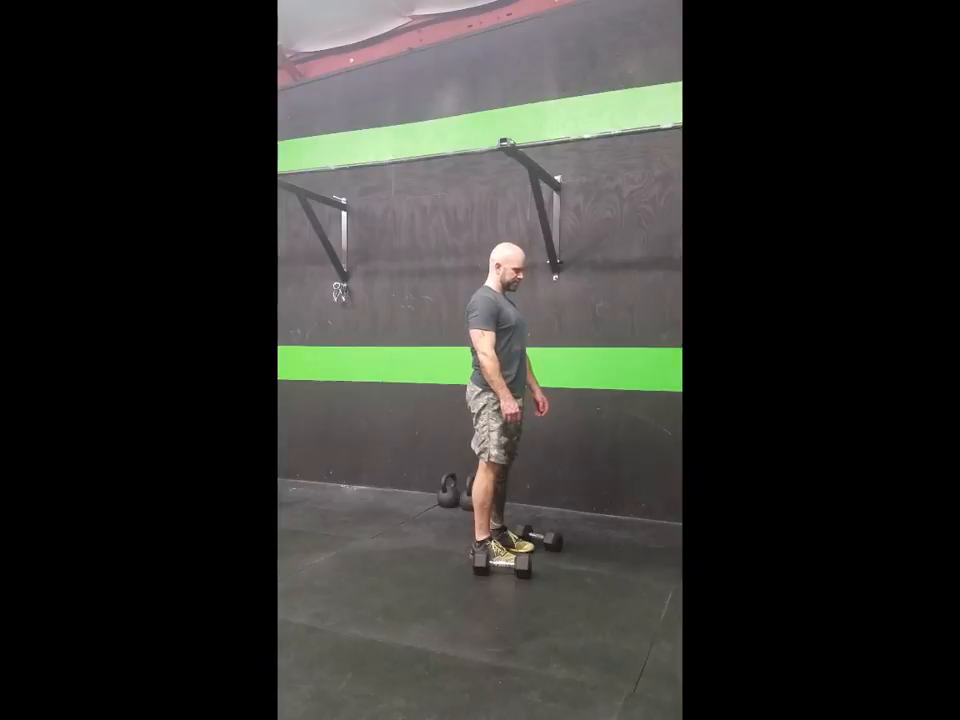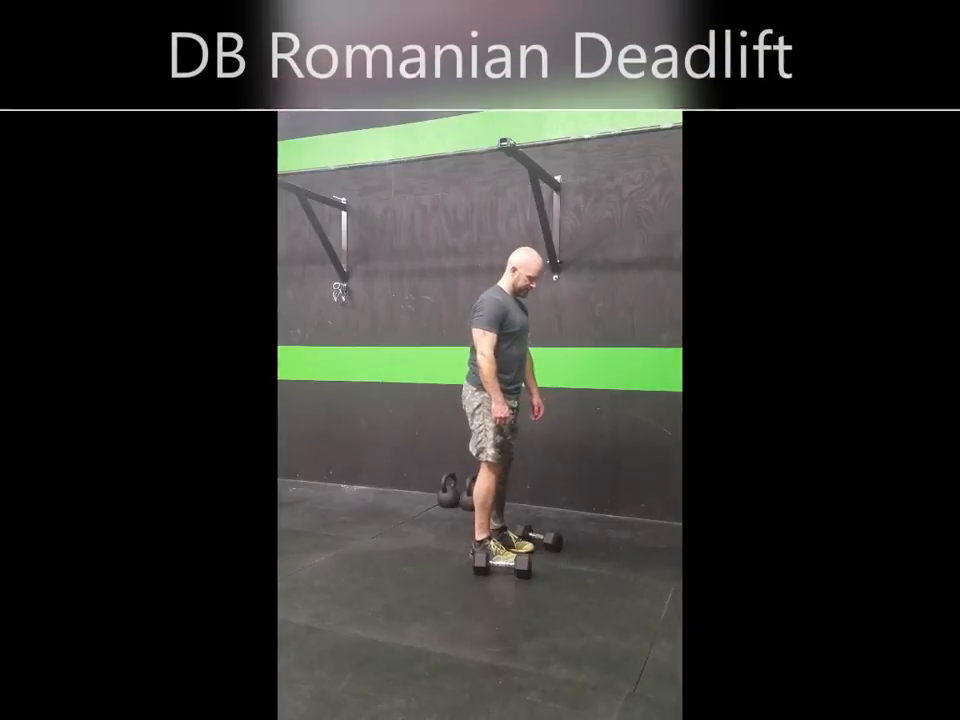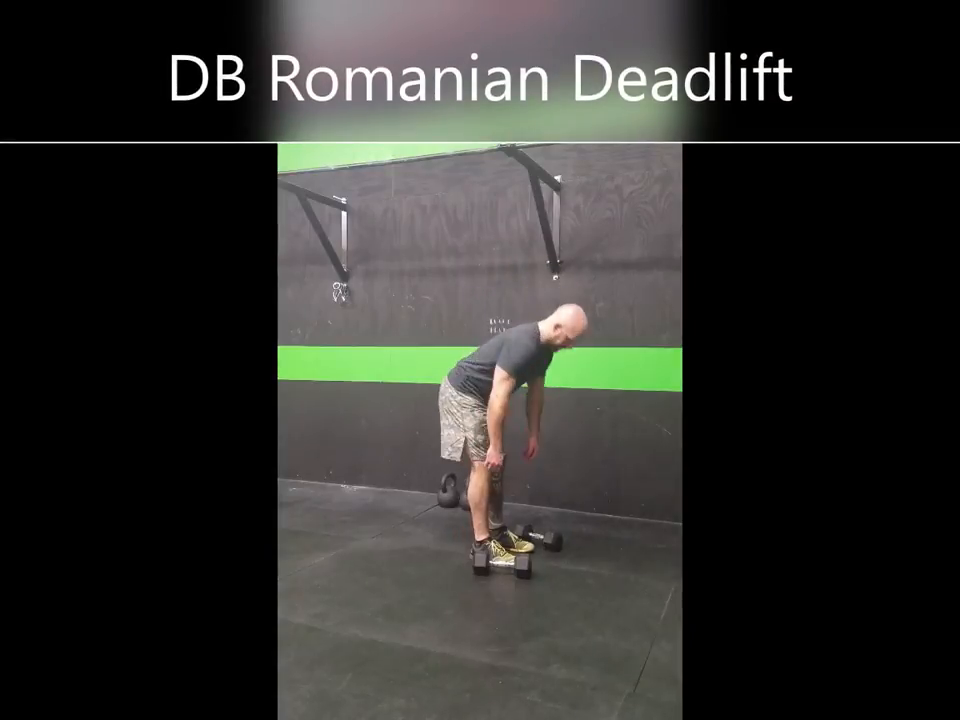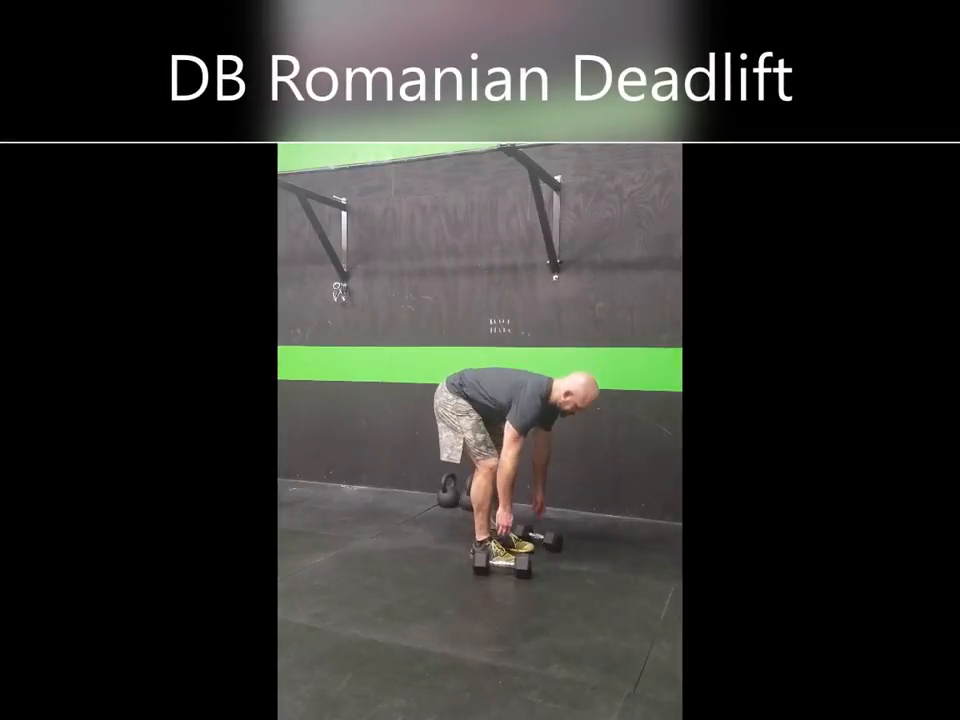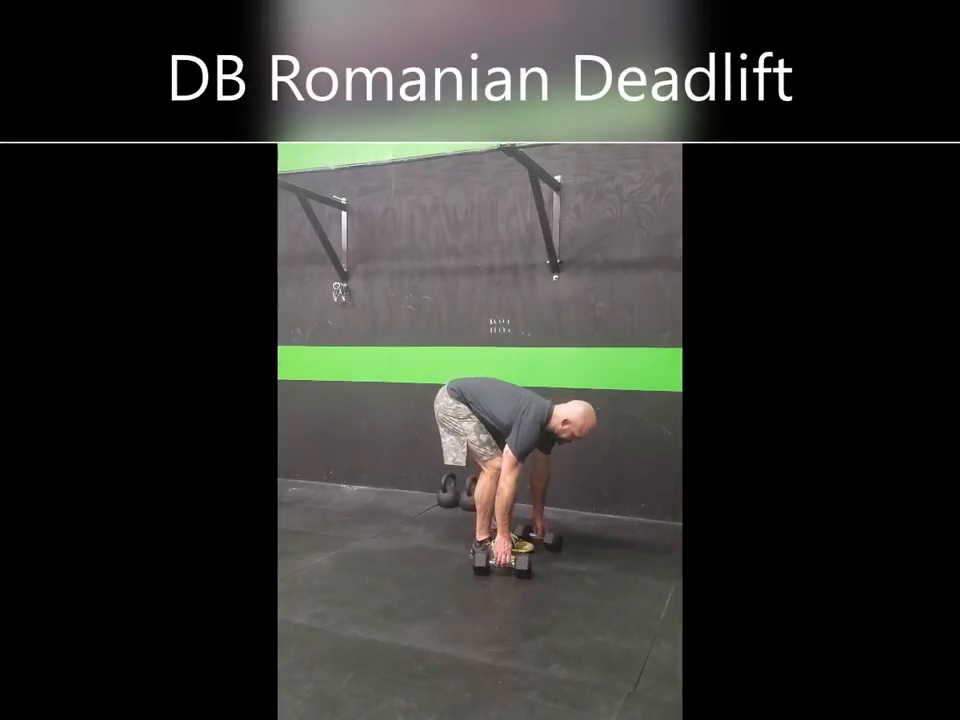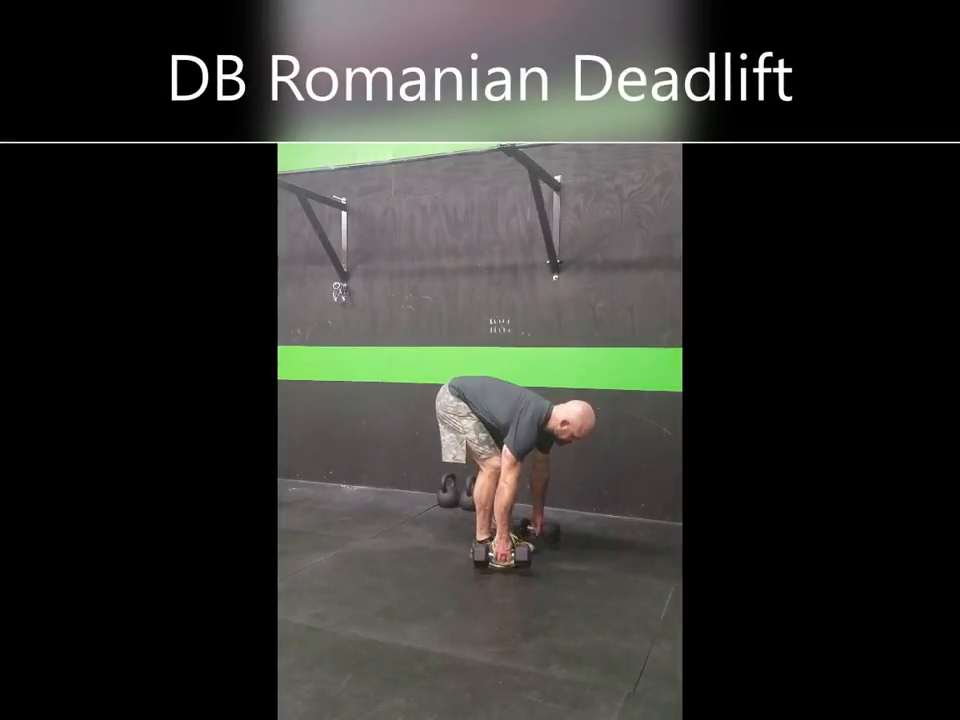
dt=0.4s
person 1, frame 1
left shoulder: (505, 303)
right shoulder: (483, 302)
right elbow: (485, 355)
left wrist: (534, 389)
right wrist: (505, 397)
left hip: (509, 396)
right hip: (491, 397)
left knee: (502, 466)
right knee: (490, 466)
left ankle: (497, 530)
right ankle: (482, 542)
person 1, frame 2
left shoulder: (517, 305)
right shoulder: (491, 302)
left elbow: (522, 353)
right elbow: (484, 355)
left wrist: (534, 392)
right wrist: (496, 401)
left hip: (508, 396)
right hip: (487, 396)
left knee: (502, 466)
right knee: (491, 467)
left ankle: (498, 530)
right ankle: (481, 541)
person 1, frame 3
left shoulder: (543, 348)
right shoulder: (522, 344)
left elbow: (535, 392)
right elbow: (498, 397)
left wrist: (533, 434)
right wrist: (495, 447)
left hip: (480, 397)
right hip: (461, 394)
left knee: (496, 467)
right knee: (483, 466)
left ankle: (498, 530)
right ankle: (481, 542)
person 1, frame 4
left shoulder: (548, 398)
right shoulder: (532, 400)
left elbow: (542, 447)
right elbow: (509, 457)
left wrist: (539, 490)
right wrist: (505, 509)
left hip: (477, 403)
right hip: (455, 398)
left knee: (499, 464)
right knee: (488, 465)
left ankle: (498, 532)
right ankle: (482, 543)
person 1, frame 5
left shoulder: (548, 421)
right shoulder: (530, 424)
left elbow: (541, 471)
right elbow: (507, 482)
left wrist: (538, 515)
right wrist: (502, 536)
left hip: (470, 401)
right hip: (453, 403)
left knee: (505, 466)
right knee: (494, 466)
left ankle: (496, 533)
right ankle: (482, 543)
person 1, frame 6
left shoulder: (546, 420)
right shoulder: (528, 425)
left elbow: (541, 469)
right elbow: (507, 482)
left wrist: (538, 513)
right wrist: (502, 537)
left hip: (473, 400)
right hip: (454, 401)
left knee: (505, 465)
right knee: (493, 465)
left ankle: (497, 533)
right ankle: (483, 542)
